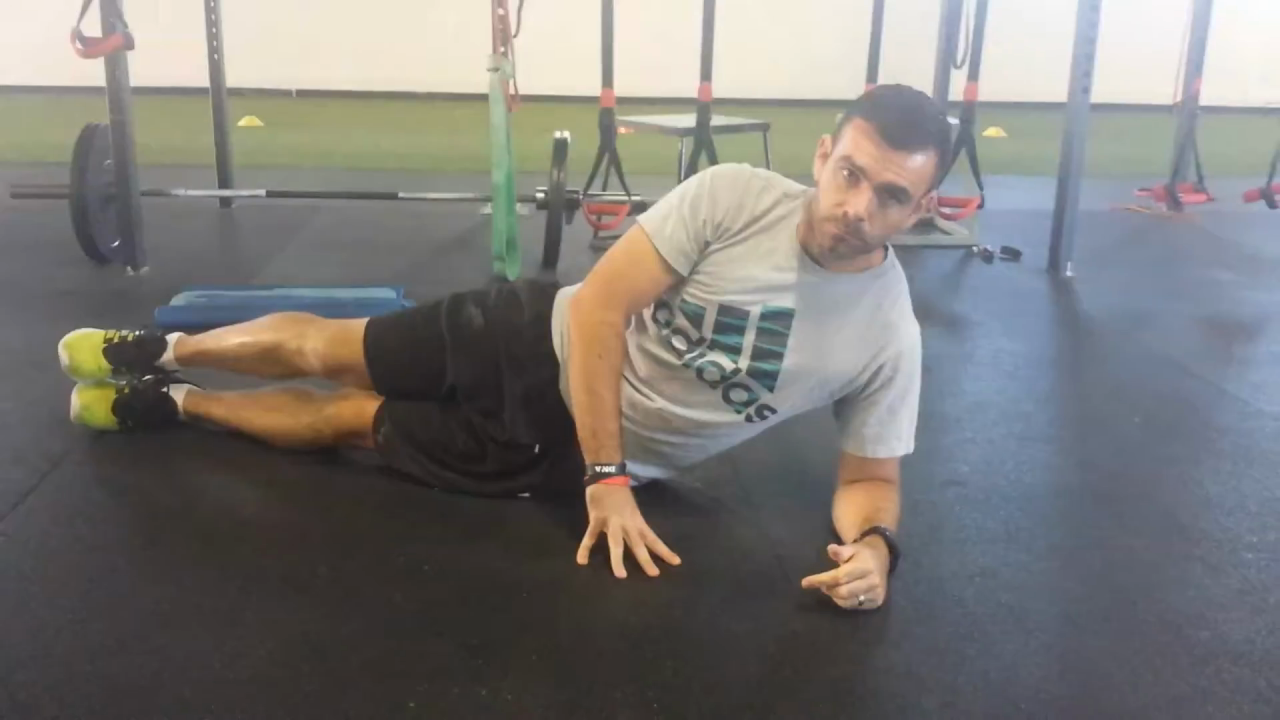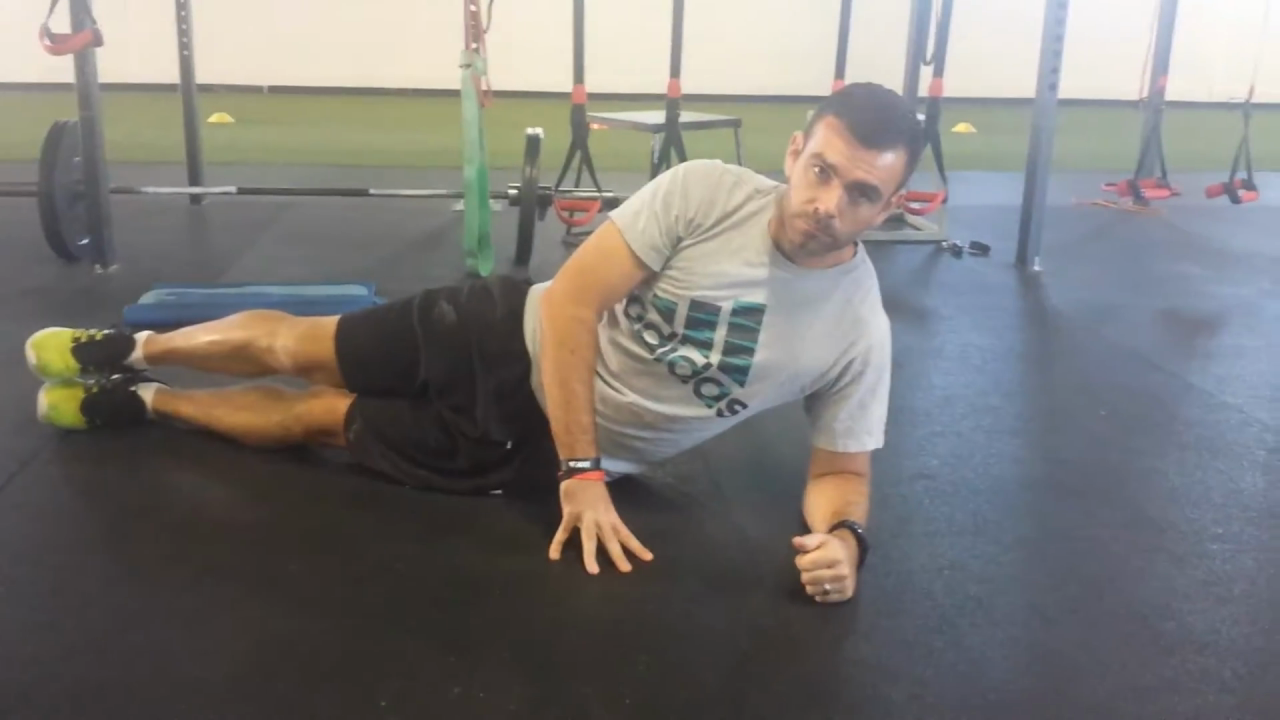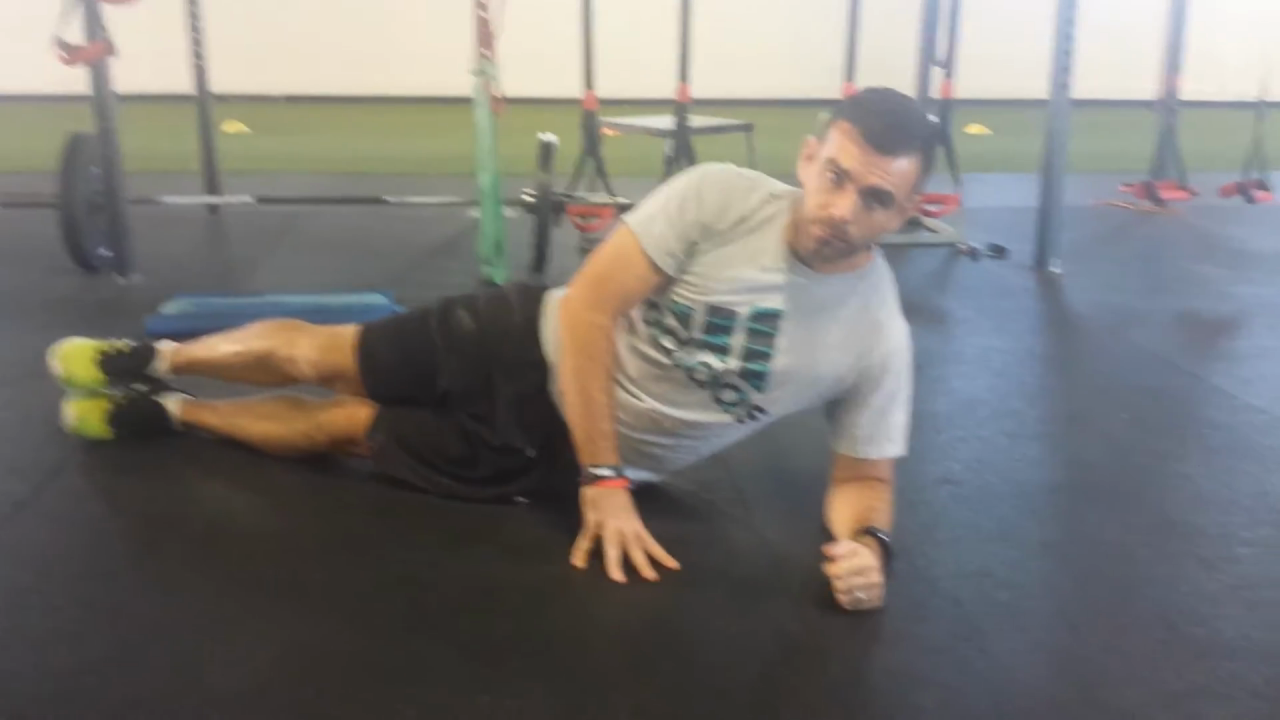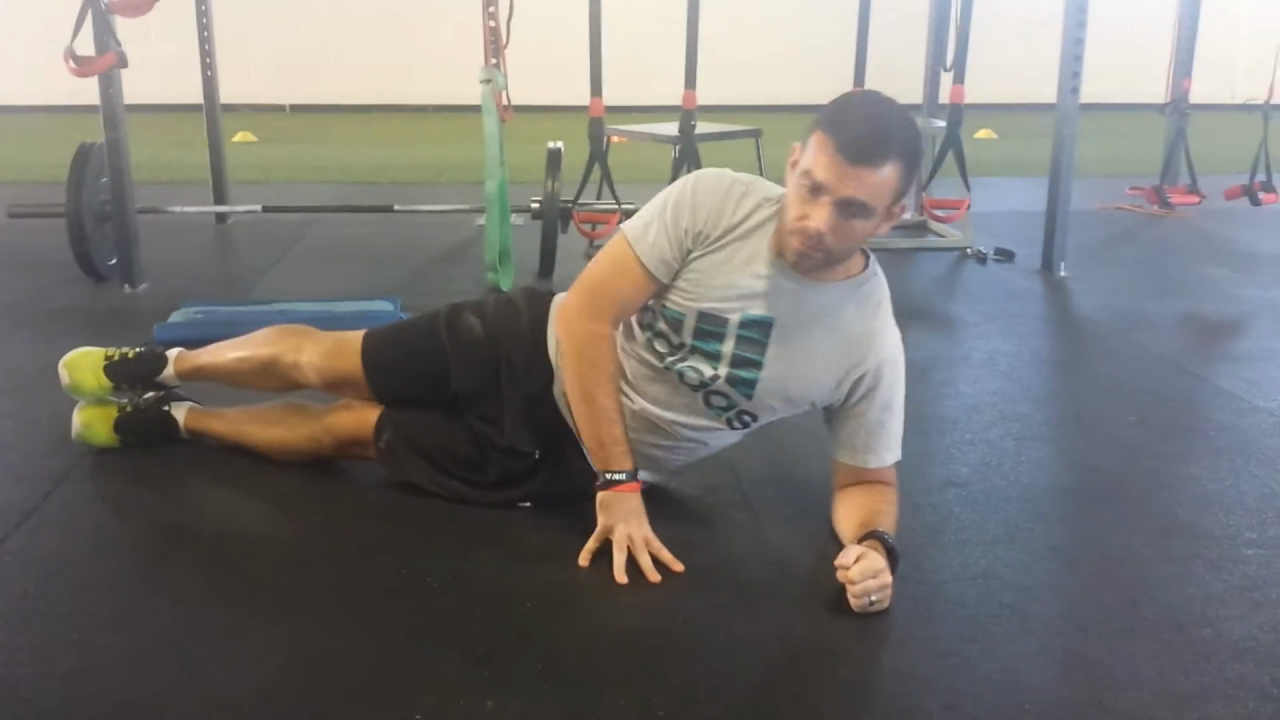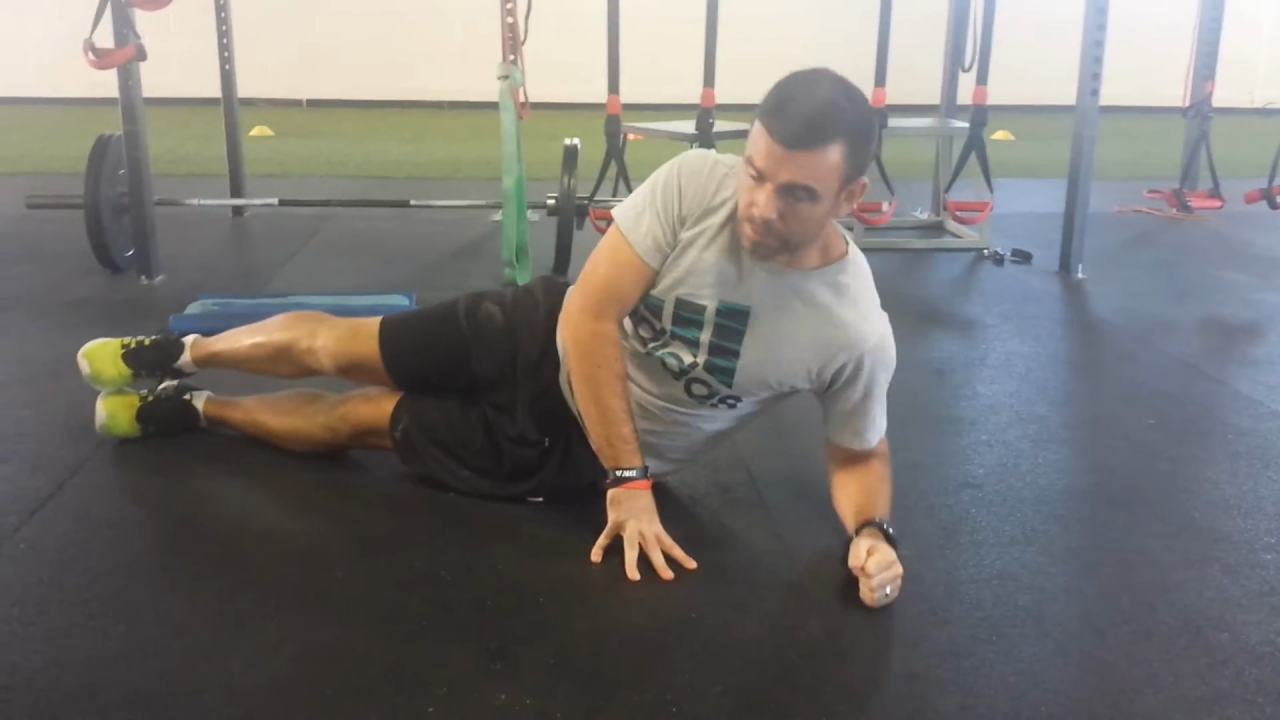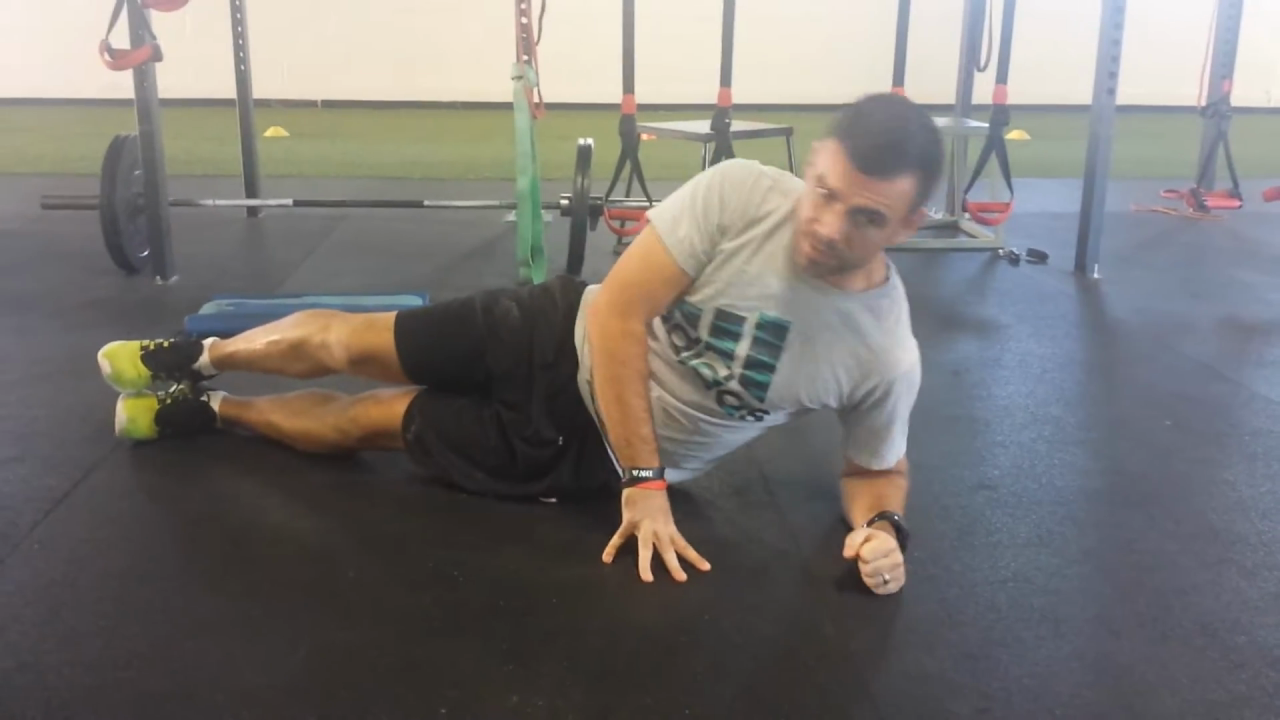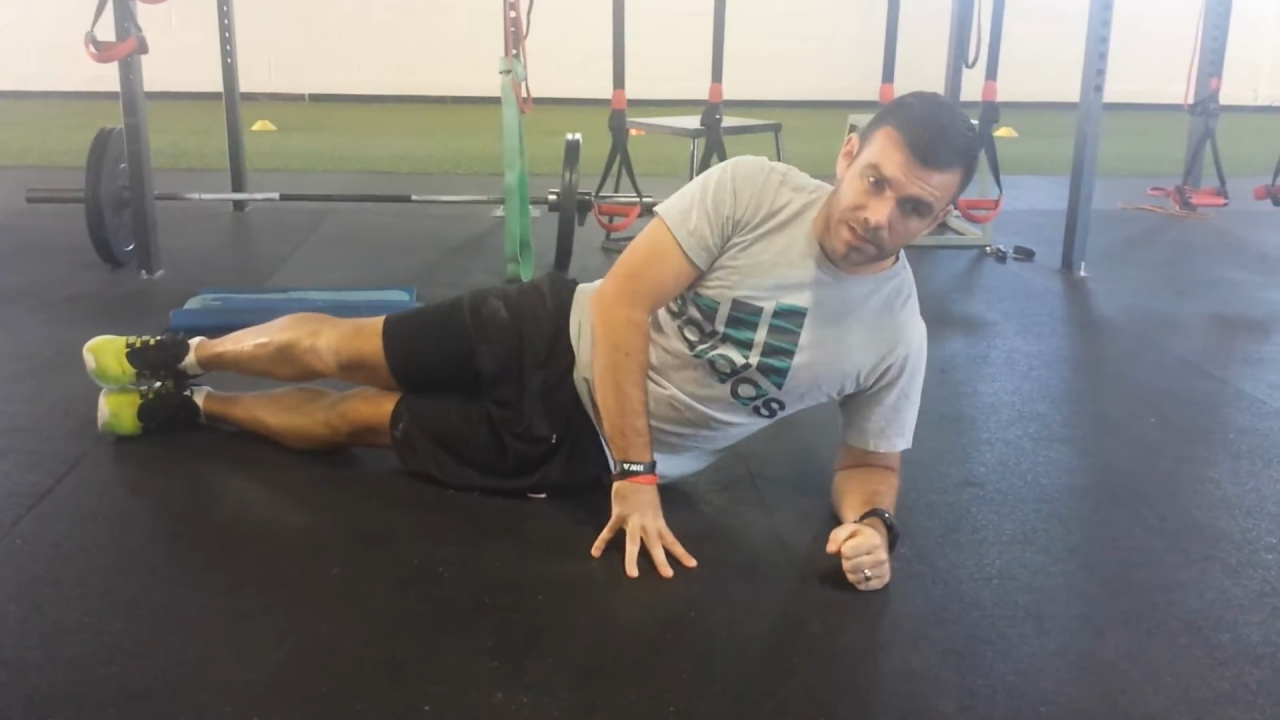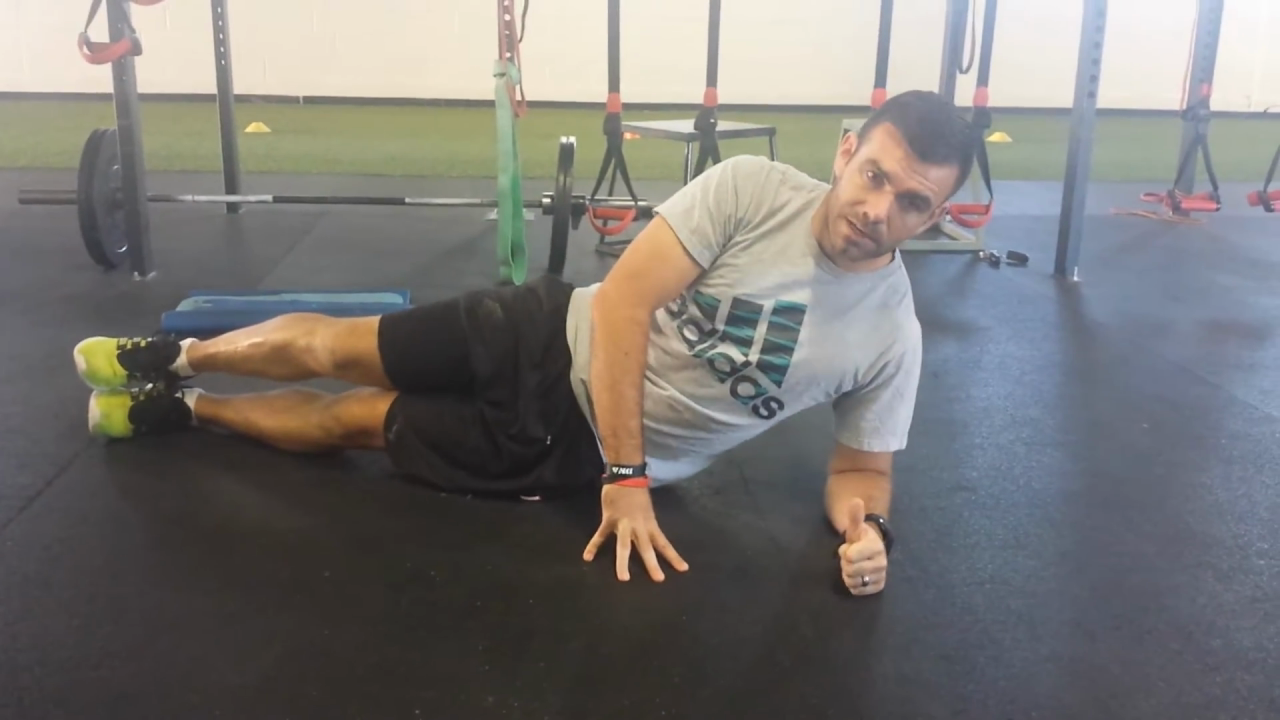
dt=0.3s
person 1, frame 1
left shoulder: (889, 339)
right shoulder: (734, 195)
left elbow: (870, 477)
right elbow: (600, 306)
left wrist: (872, 546)
right wrist: (610, 478)
left hip: (552, 446)
right hip: (540, 338)
left knee: (350, 419)
right knee: (323, 351)
left ankle: (172, 403)
right ankle: (162, 350)
person 1, frame 2
left shoulder: (859, 334)
right shoulder: (707, 190)
left elbow: (840, 471)
right elbow: (572, 303)
left wrist: (843, 538)
right wrist: (583, 474)
left hip: (524, 442)
right hip: (515, 334)
left knee: (317, 417)
right knee: (295, 346)
left ankle: (141, 403)
right ankle: (131, 349)
person 1, frame 3
left shoulder: (879, 342)
right shoulder: (721, 195)
left elbow: (864, 476)
right elbow: (589, 308)
left wrist: (866, 542)
right wrist: (607, 482)
left hip: (545, 450)
right hip: (531, 341)
left knee: (341, 426)
right knee: (316, 358)
left ankle: (167, 413)
right ankle: (155, 359)
person 1, frame 4
left shoulder: (870, 348)
right shoulder: (716, 199)
left elbow: (867, 479)
right elbow: (587, 318)
left wrist: (876, 547)
right wrist: (621, 485)
left hip: (554, 448)
right hip: (536, 344)
left knee: (344, 428)
right knee: (322, 362)
left ankle: (174, 420)
right ankle: (160, 367)
person 1, frame 5
left shoulder: (854, 332)
right shoulder: (696, 181)
left elbow: (858, 456)
right elbow: (588, 319)
left wrist: (874, 533)
right wrist: (629, 479)
left hip: (561, 445)
right hip: (543, 336)
left knee: (359, 420)
right knee: (335, 347)
left ankle: (192, 409)
right ankle: (176, 355)
person 1, frame 6
left shoulder: (887, 355)
right shoulder: (740, 193)
left elbow: (875, 468)
right elbow: (619, 313)
left wrist: (882, 527)
right wrist: (647, 482)
left hip: (585, 447)
right hip: (565, 335)
left knee: (374, 419)
right knee: (346, 340)
left ankle: (208, 411)
right ankle: (196, 357)
person 1, frame 7
left shoulder: (898, 340)
right shoulder: (752, 189)
left elbow: (870, 460)
right elbow: (622, 303)
left wrist: (872, 524)
right wrist: (637, 477)
left hip: (572, 443)
right hip: (558, 333)
left knee: (358, 417)
right knee: (336, 349)
left ankle: (193, 407)
right ankle: (185, 357)
person 1, frame 8
left shoulder: (892, 339)
right shoulder: (751, 187)
left elbow: (861, 465)
right elbow: (623, 304)
left wrist: (867, 529)
right wrist: (629, 478)
left hip: (569, 447)
right hip: (552, 336)
left knee: (353, 418)
right knee: (330, 348)
left ankle: (182, 410)
right ankle: (173, 360)
